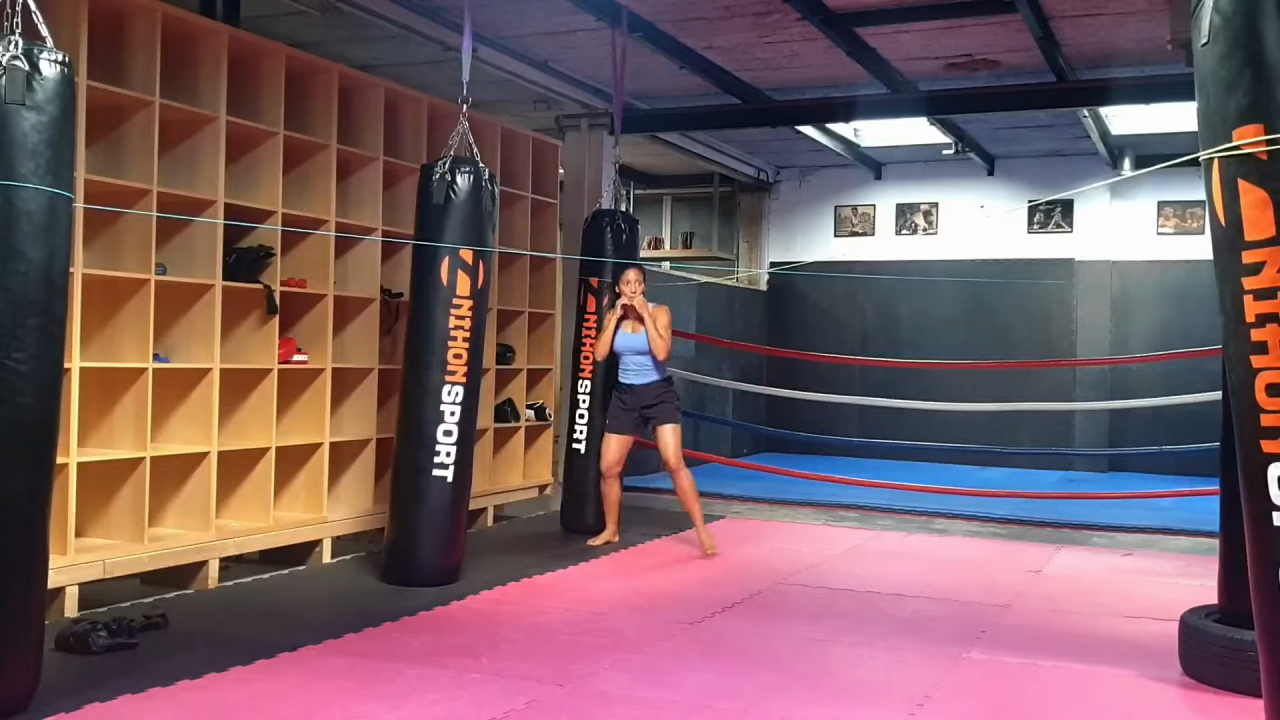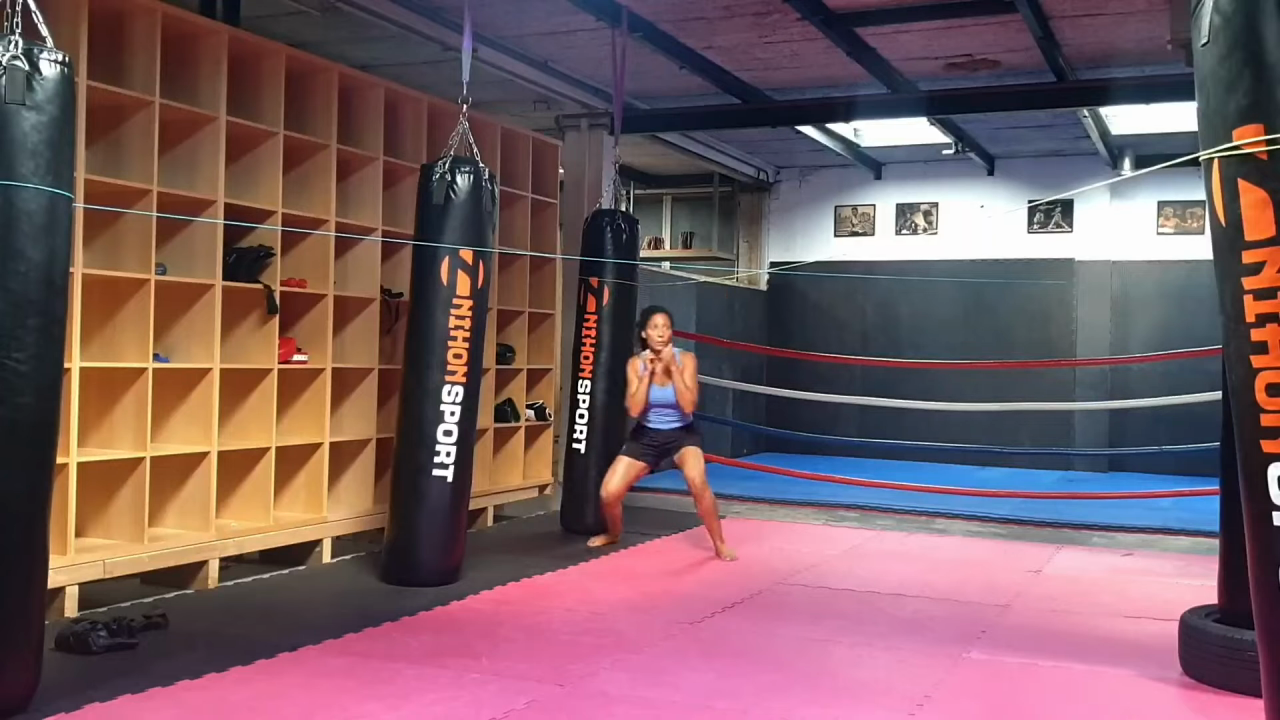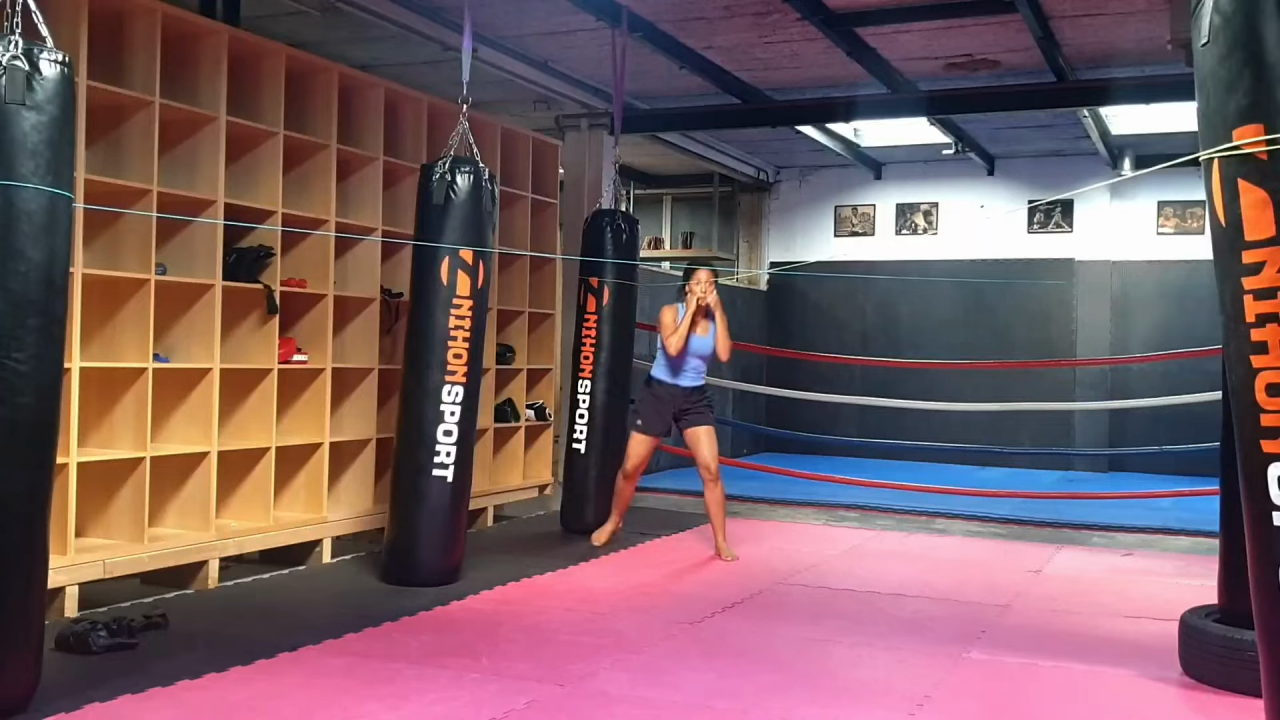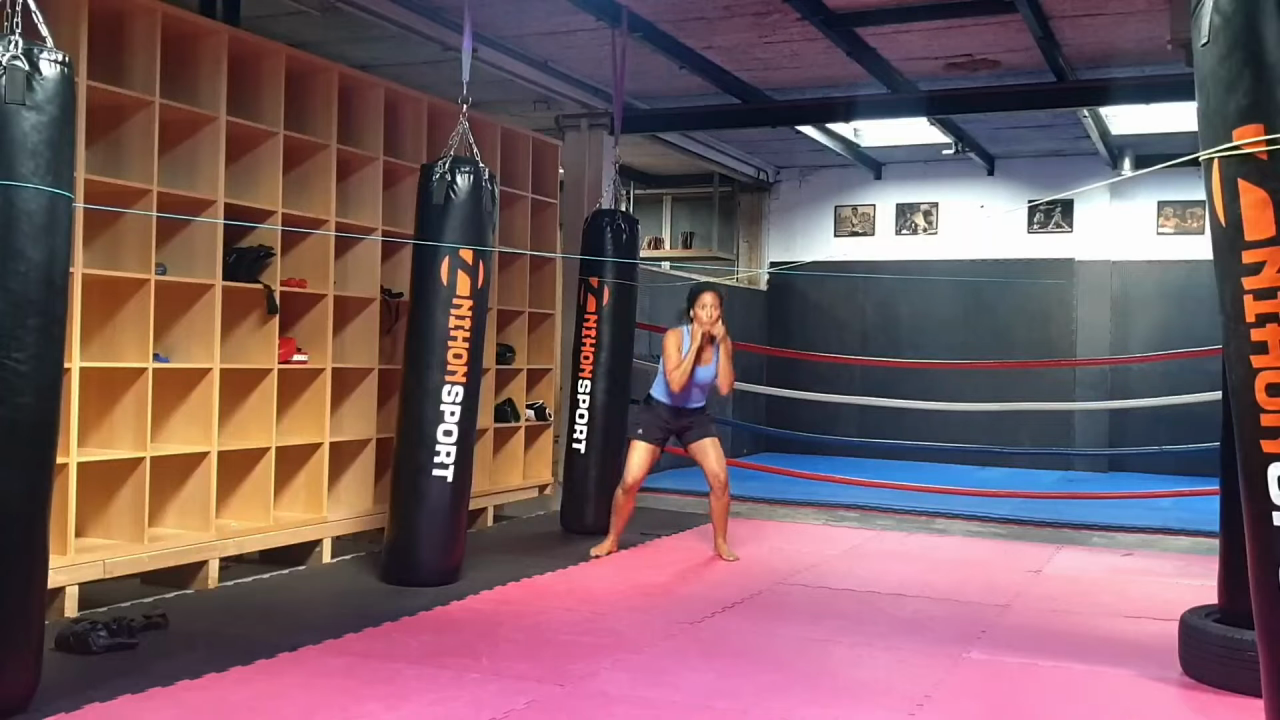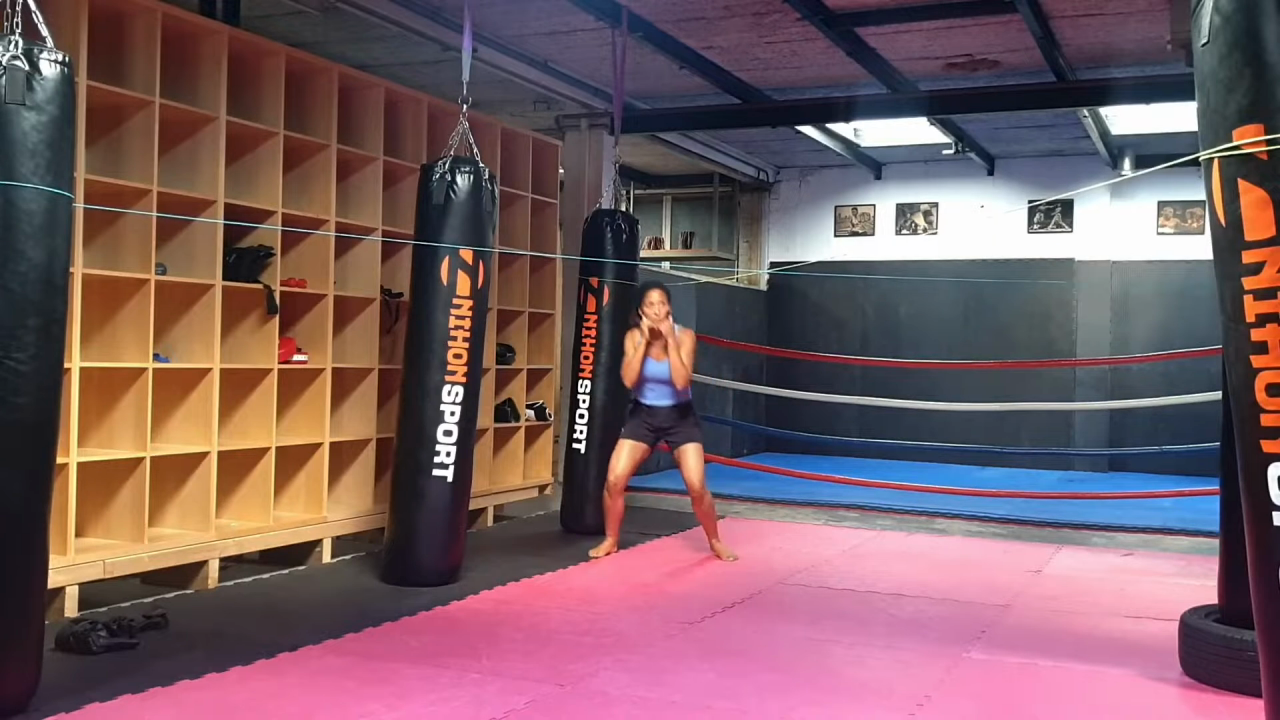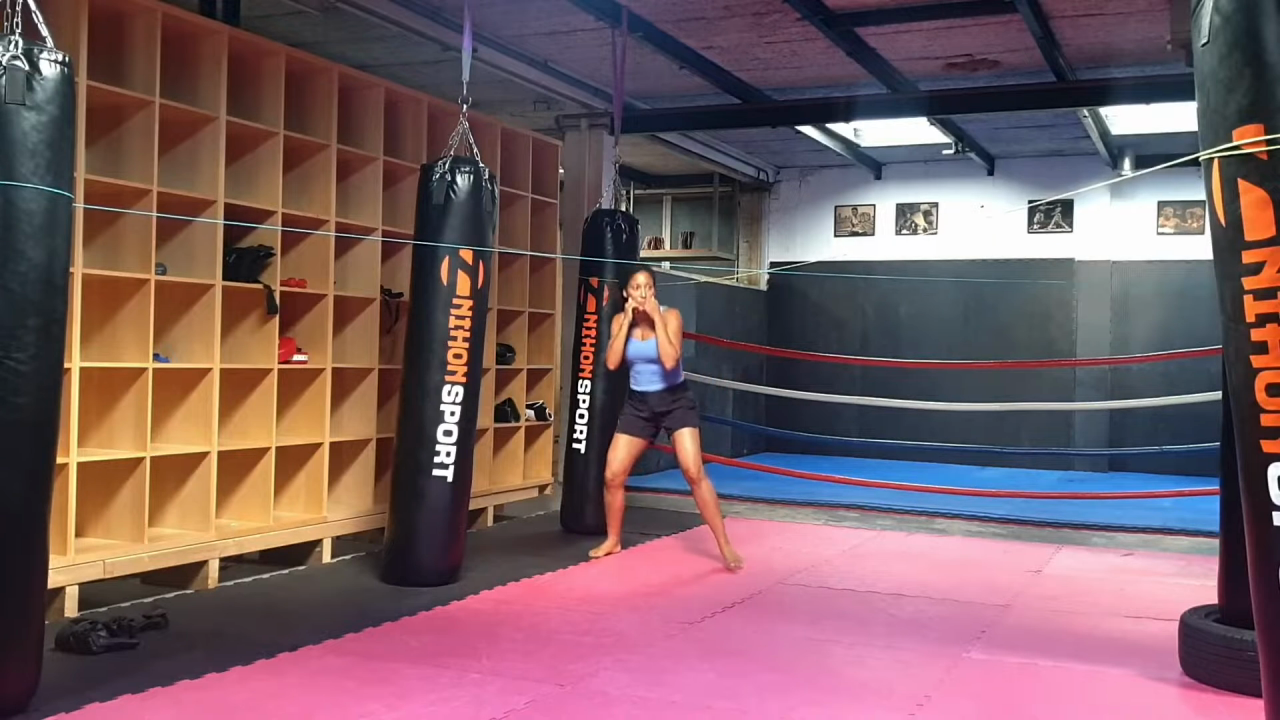
dt=0.3s
person 1, frame 1
left shoulder: (659, 312)
right shoulder: (614, 315)
left elbow: (662, 353)
right elbow: (599, 355)
left wrist: (644, 316)
right wrist: (615, 317)
left hip: (659, 394)
right hip: (624, 397)
left knee: (674, 463)
right knee: (610, 469)
left ankle: (703, 532)
right ankle: (611, 530)
person 1, frame 2
left shoulder: (686, 360)
right shoulder: (636, 363)
left elbow: (689, 406)
right elbow: (634, 411)
left wrist: (673, 369)
right wrist: (647, 374)
left hip: (681, 434)
right hip: (646, 436)
left knee: (698, 483)
right knee: (609, 493)
left ankle: (720, 544)
right ankle: (613, 533)
person 1, frame 3
left shoulder: (716, 319)
right shoulder: (670, 312)
left elbow: (724, 355)
right elbow: (672, 348)
left wrist: (718, 313)
right wrist: (690, 311)
left hip: (695, 399)
right hip: (658, 393)
left knee: (710, 470)
right knee: (631, 468)
left ankle: (720, 543)
right ankle: (614, 521)
person 1, frame 4
left shoulder: (722, 342)
right shoulder: (675, 337)
left elbow: (725, 387)
right elbow: (675, 384)
left wrist: (722, 345)
right wrist: (695, 344)
left hip: (695, 416)
right hip: (658, 411)
left knee: (719, 478)
right knee: (631, 480)
left ankle: (721, 543)
right ankle: (612, 539)
person 1, frame 5
left shoulder: (684, 336)
right shoulder: (633, 337)
left elbow: (682, 383)
right elbow: (628, 380)
left wrist: (668, 340)
right wrist: (643, 340)
left hip: (680, 415)
right hip: (643, 414)
left knee: (696, 486)
right knee: (615, 480)
left ankle: (715, 542)
right ankle: (611, 541)
person 1, frame 6
left shoulder: (670, 316)
right shoulder: (620, 320)
left elbow: (670, 362)
right elbow: (612, 363)
left wrist: (656, 318)
right wrist: (627, 320)
left hip: (675, 400)
right hip: (638, 403)
left knee: (694, 471)
right knee: (613, 475)
left ankle: (725, 546)
right ankle: (613, 540)
